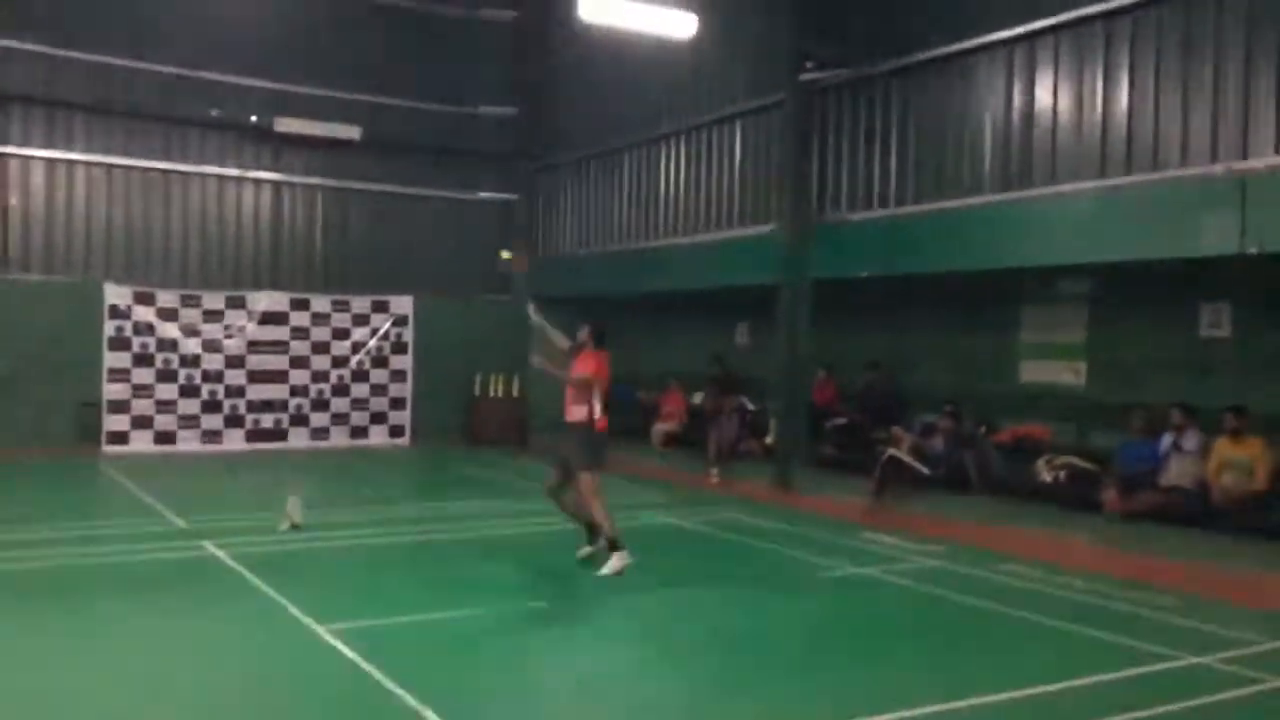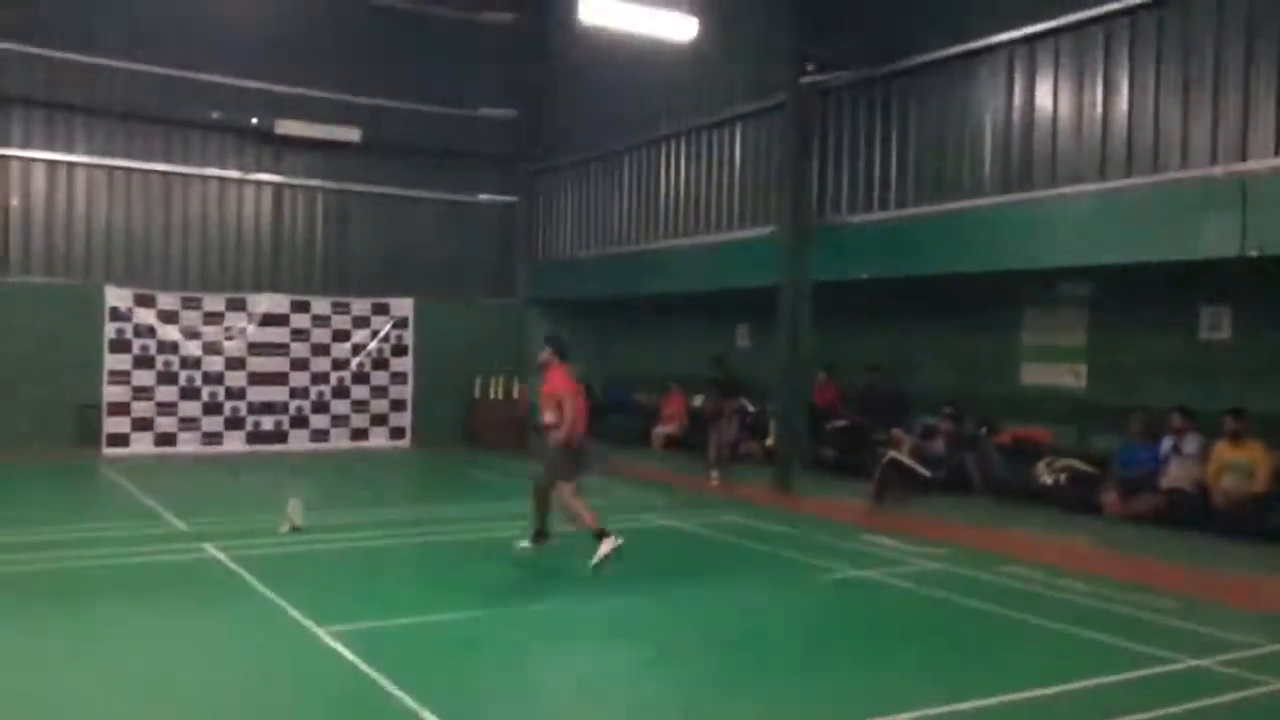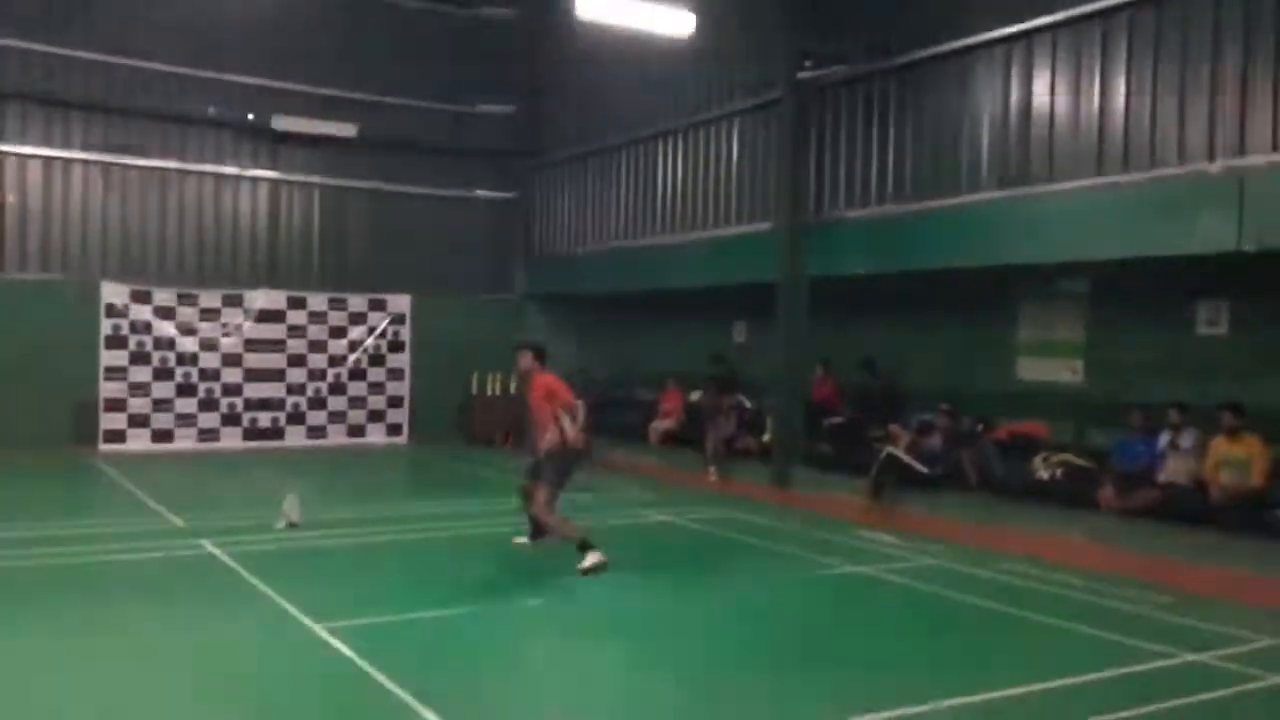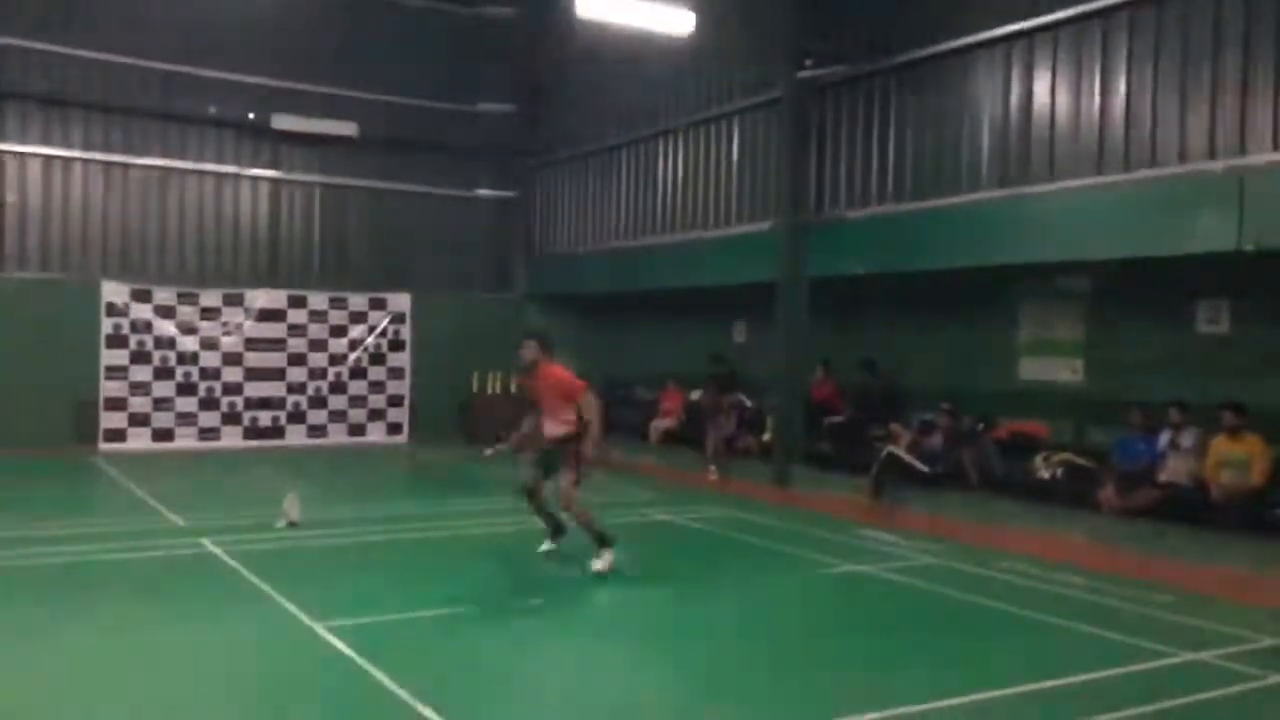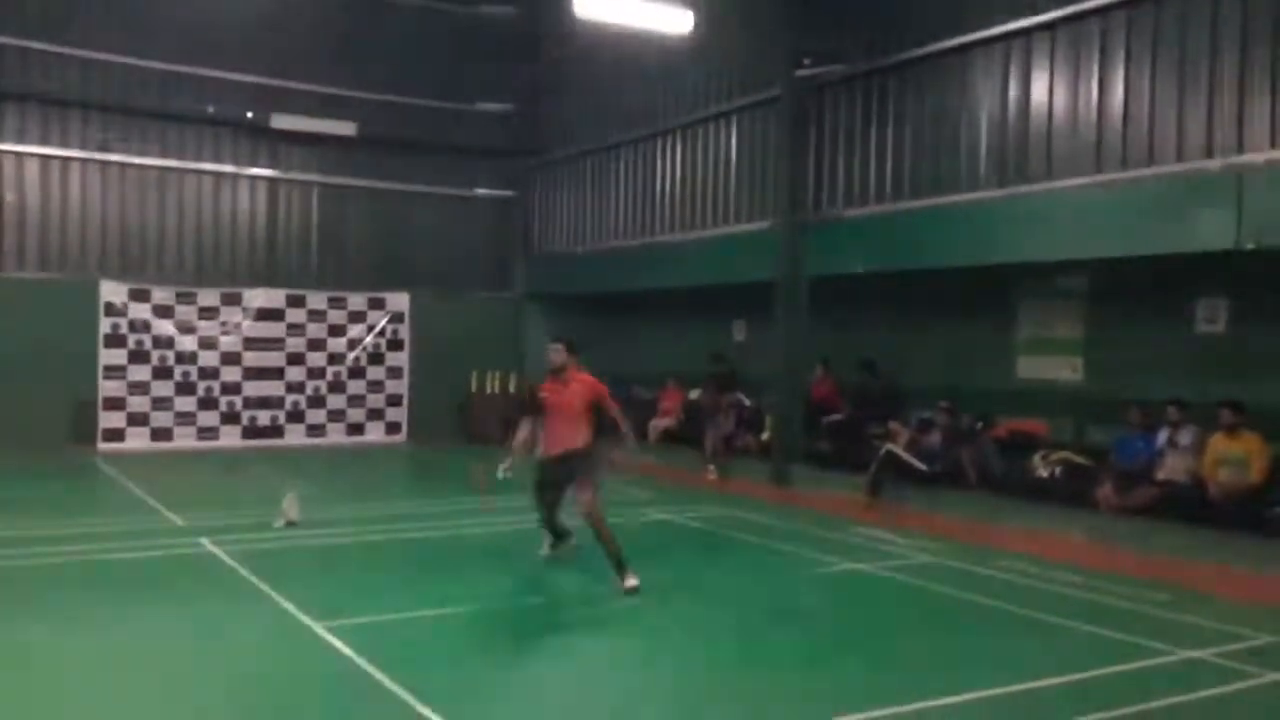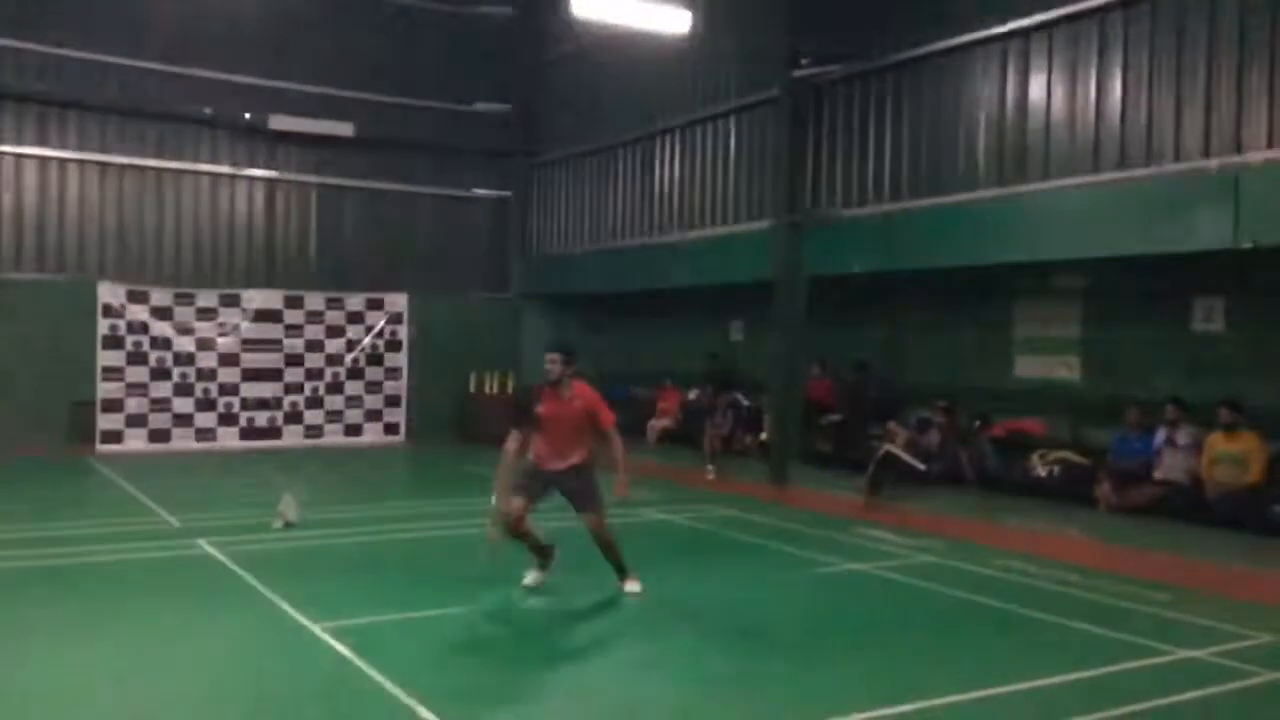
dt=0.2s
person 1, frame 1
left shoulder: (594, 359)
right shoulder: (583, 359)
left elbow: (584, 380)
left wrist: (551, 369)
left hip: (588, 432)
right hip: (577, 431)
left knee: (588, 491)
right knee: (556, 488)
left ankle: (618, 551)
right ankle: (594, 535)
person 1, frame 2
left shoulder: (557, 376)
right shoulder: (554, 376)
left elbow: (570, 405)
left wrist: (563, 433)
left hip: (565, 442)
right hip: (559, 442)
left knee: (566, 497)
right knee: (541, 488)
left ankle: (606, 538)
right ankle: (539, 536)
person 1, frame 3
left shoulder: (548, 383)
right shoulder: (533, 386)
left elbow: (577, 406)
left wrist: (576, 429)
left hip: (562, 451)
right hip: (549, 450)
left knee: (541, 509)
right knee: (528, 491)
left ankle: (590, 550)
right ankle: (537, 533)
person 1, frame 4
left shoulder: (557, 375)
right shoulder: (531, 379)
left elbow: (590, 401)
left wrist: (592, 438)
left hip: (572, 439)
right hip: (551, 440)
left knee: (566, 495)
right knee: (530, 488)
left ankle: (604, 546)
right ankle: (557, 531)
person 1, frame 5
left shoulder: (589, 384)
right shoulder: (541, 389)
left elbow: (616, 414)
right elbow: (528, 423)
left wrist: (630, 442)
right wrist: (513, 457)
left hip: (582, 454)
right hip: (550, 458)
left knee: (589, 510)
right knee: (546, 517)
left ankle: (623, 571)
right ankle: (559, 537)
person 1, frame 6
left shoulder: (587, 397)
right shoulder: (534, 398)
left elbow: (612, 435)
right elbow: (514, 440)
left wrist: (621, 475)
right wrist: (501, 483)
left hip: (577, 468)
right hip: (541, 467)
left knee: (596, 527)
right knee: (509, 515)
left ankle: (624, 575)
right ankle: (543, 555)
